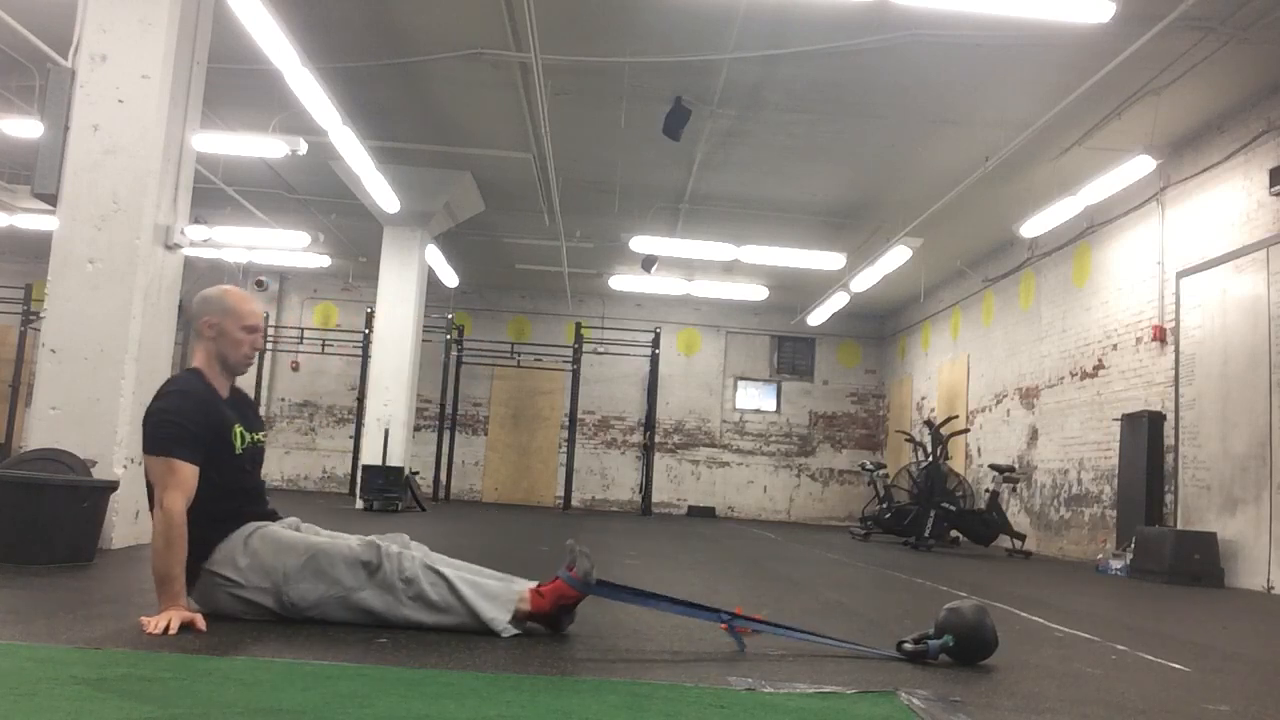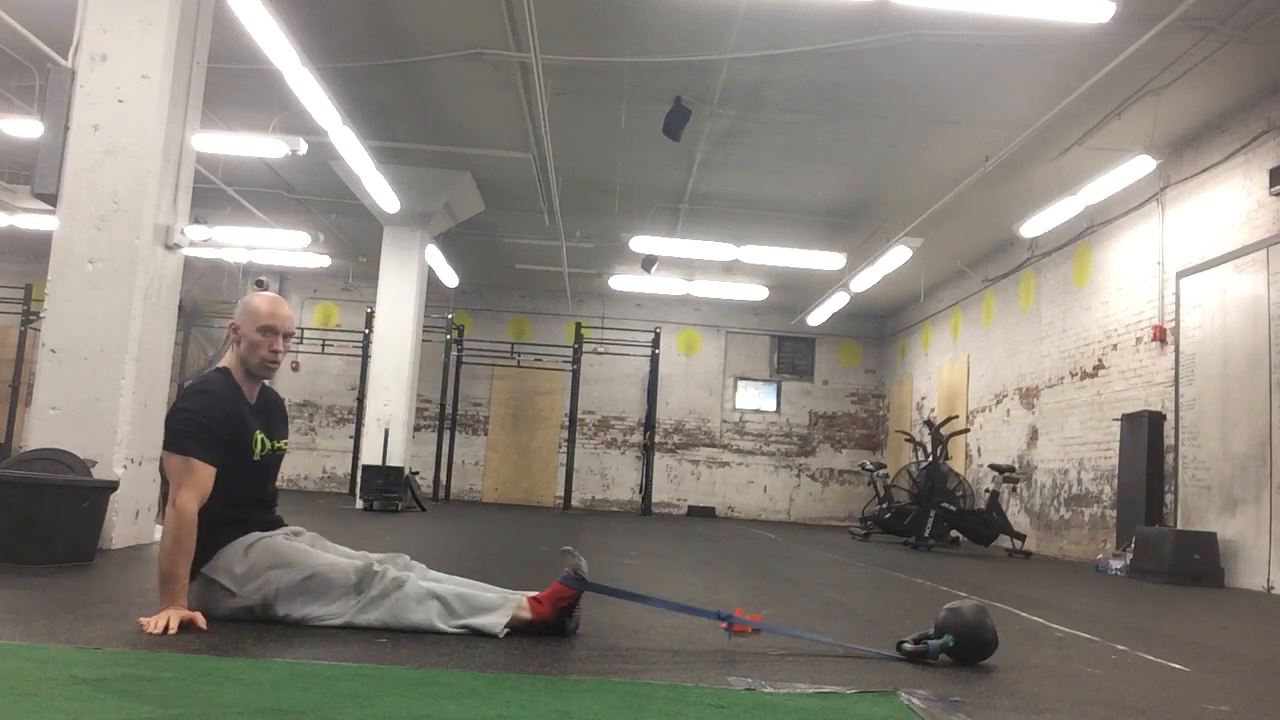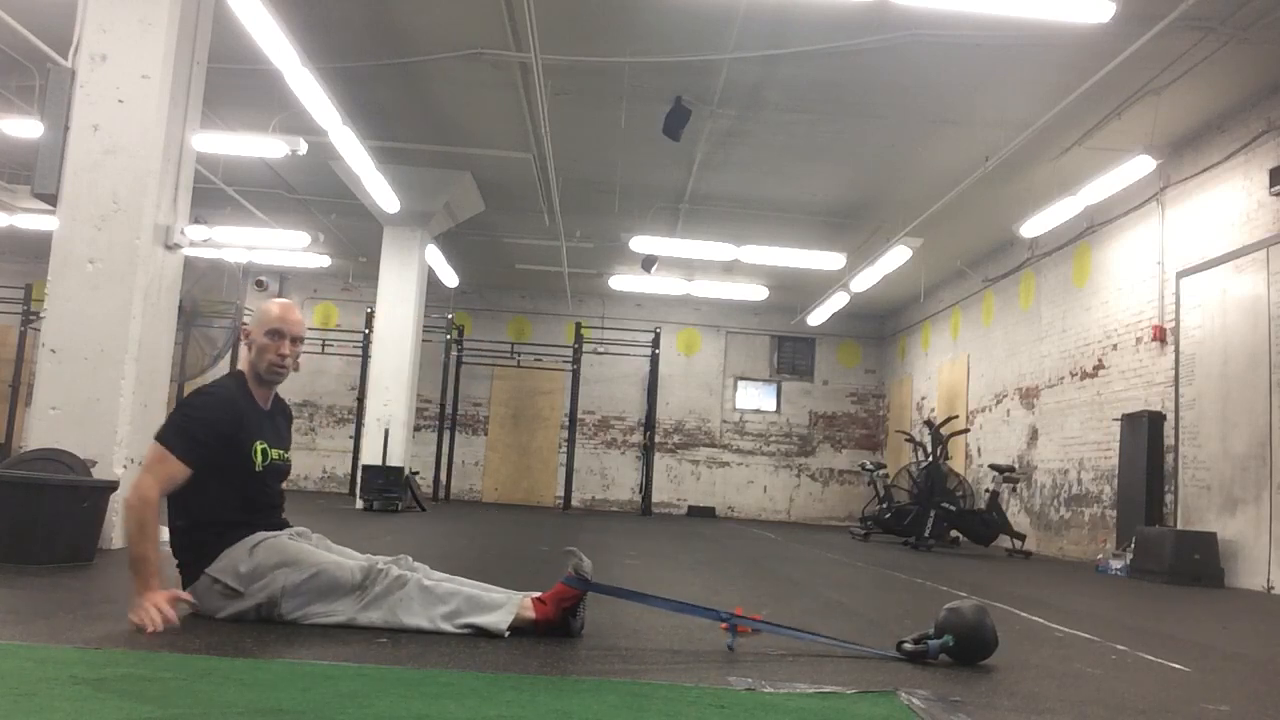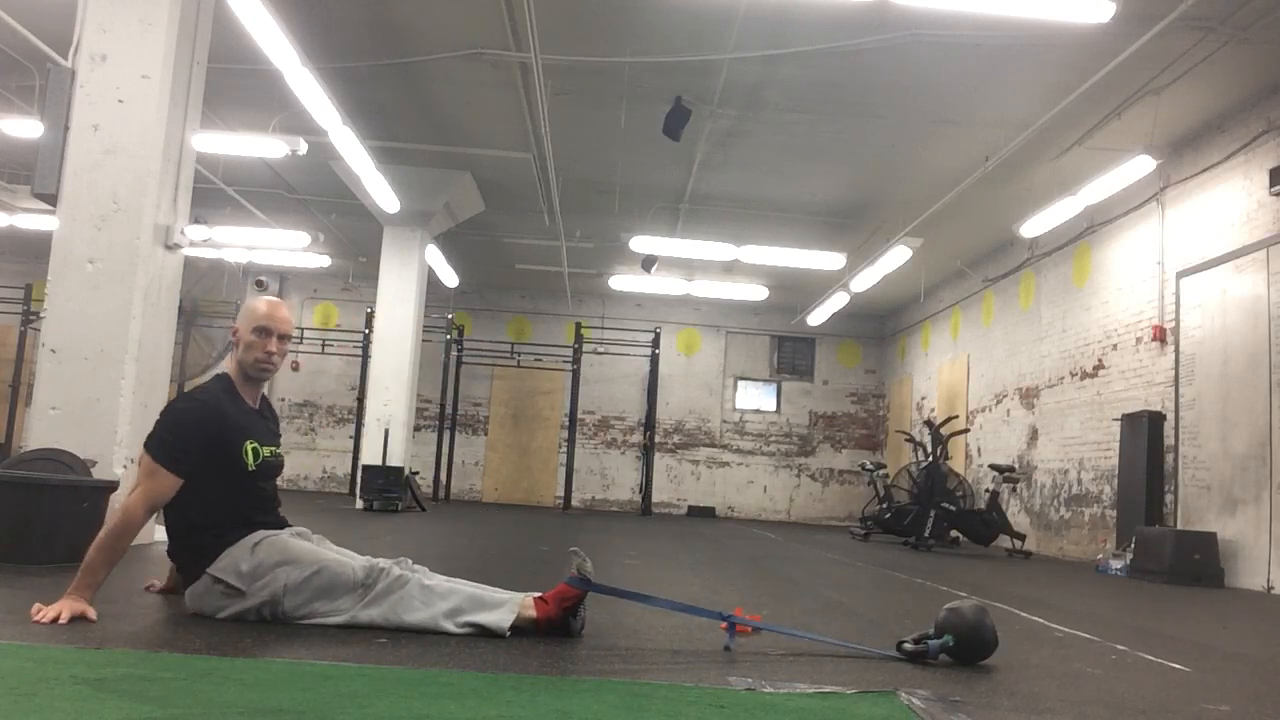
dt=0.3s
person 1, frame 1
left shoulder: (239, 404)
right shoulder: (180, 404)
right elbow: (172, 506)
right wrist: (173, 602)
left hip: (266, 534)
right hip: (227, 562)
left knee: (390, 552)
right knee: (375, 567)
left ankle: (529, 599)
right ankle: (532, 604)
person 1, frame 2
left shoulder: (273, 405)
right shoulder: (206, 402)
right elbow: (184, 504)
right wrist: (173, 601)
left hip: (271, 539)
right hip: (224, 564)
left knee: (390, 569)
right knee: (368, 587)
left ankle: (530, 606)
right ankle: (530, 612)
person 1, frame 3
left shoulder: (278, 412)
right shoulder: (212, 406)
right elbow: (144, 493)
right wrist: (146, 588)
left hip: (275, 540)
right hip: (226, 565)
left knee: (396, 571)
right knee: (374, 585)
left ankle: (534, 607)
right ankle: (536, 612)
person 1, frame 4
left shoulder: (264, 414)
right shoulder: (198, 411)
right elbow: (139, 507)
left wrist: (177, 579)
right wrist: (79, 593)
left hip: (277, 544)
right hip: (230, 568)
left knee: (390, 575)
right knee: (378, 585)
left ankle: (532, 609)
right ankle: (535, 611)
